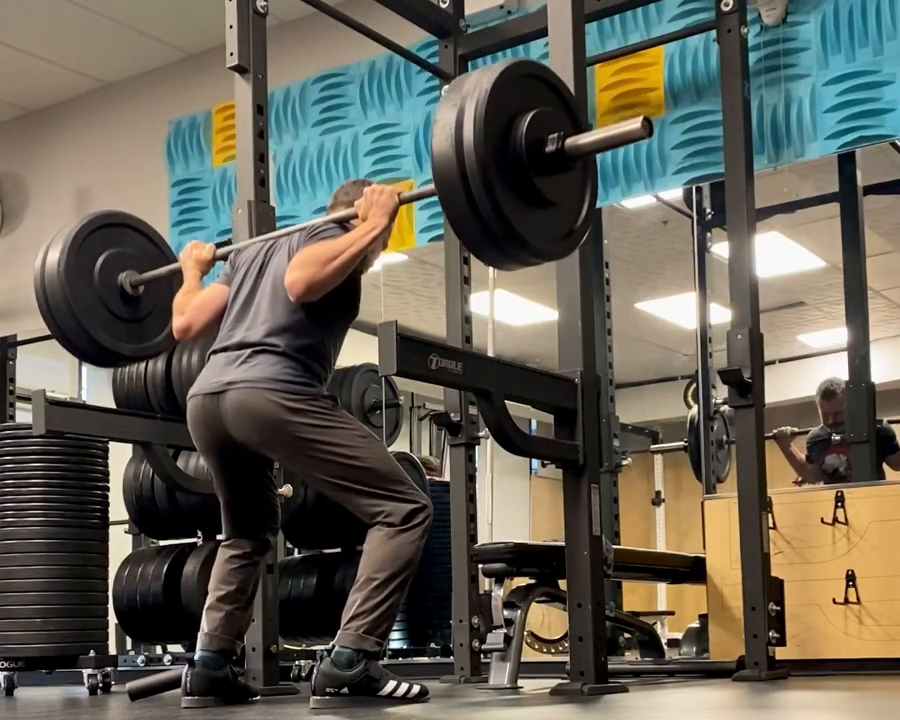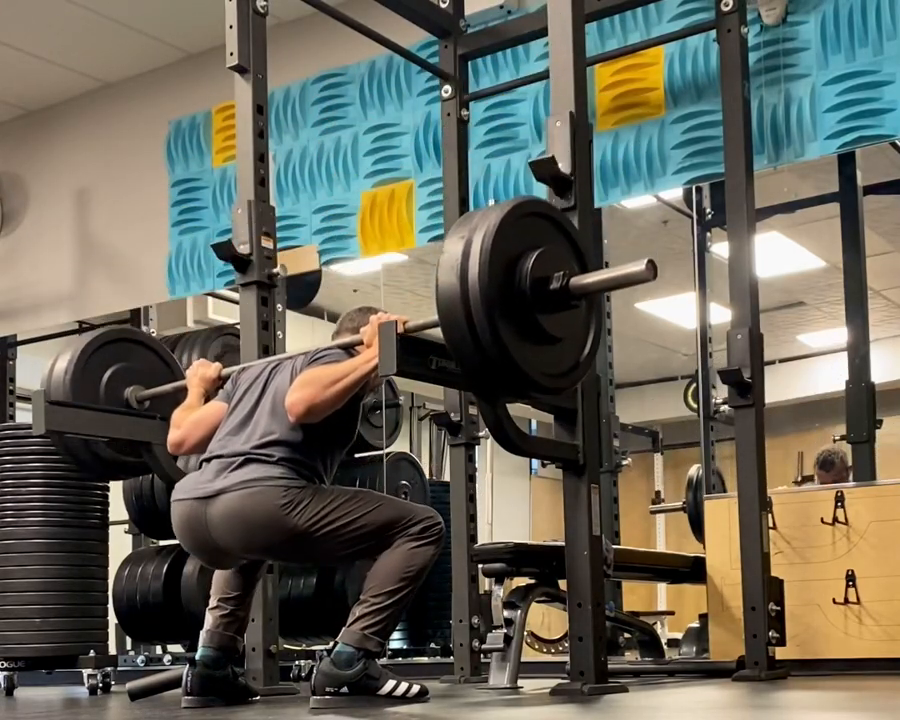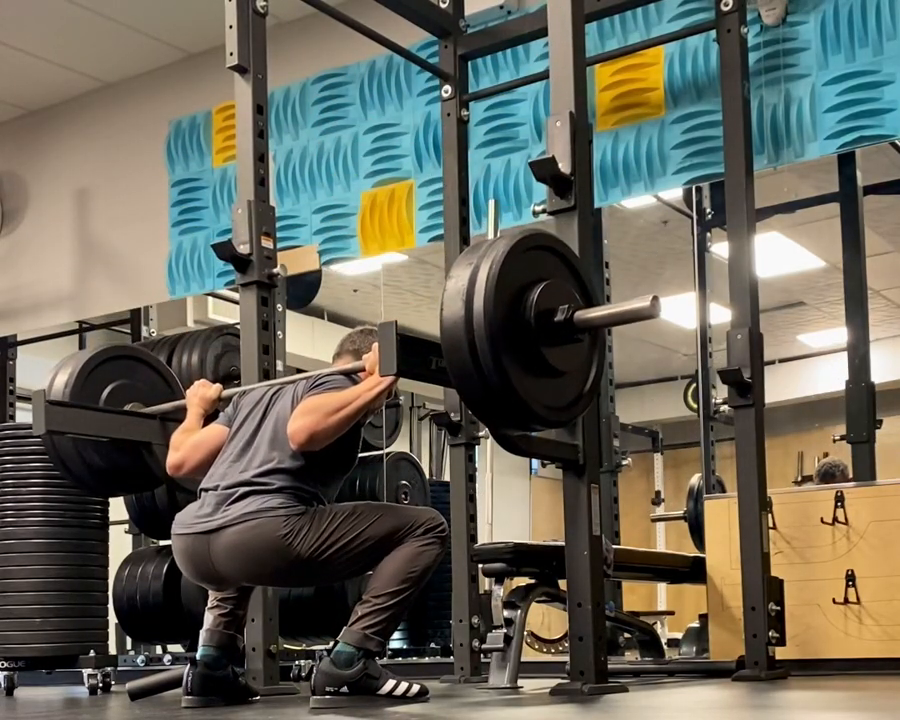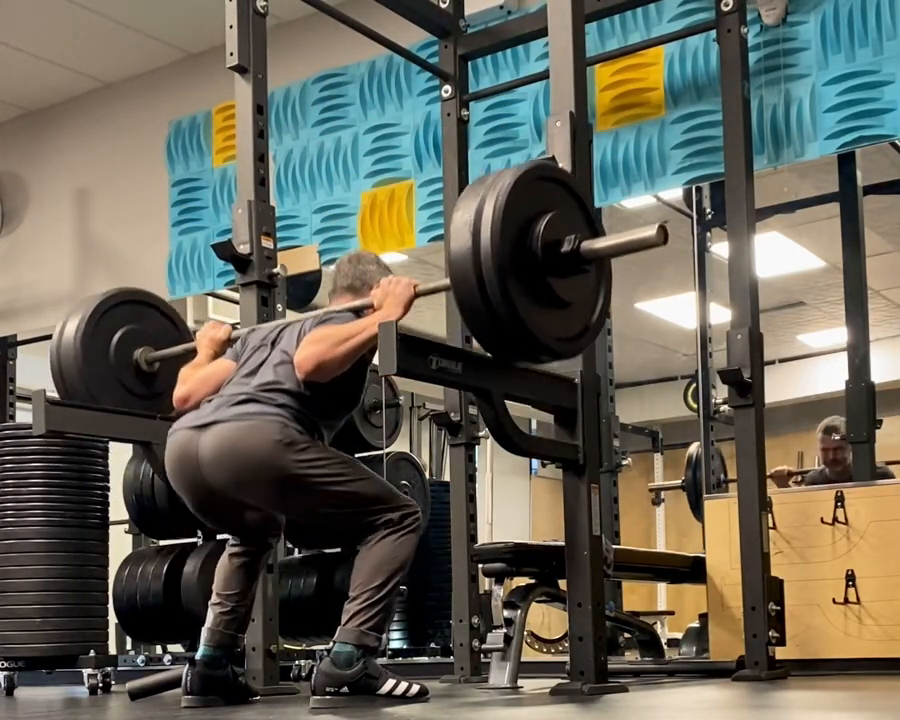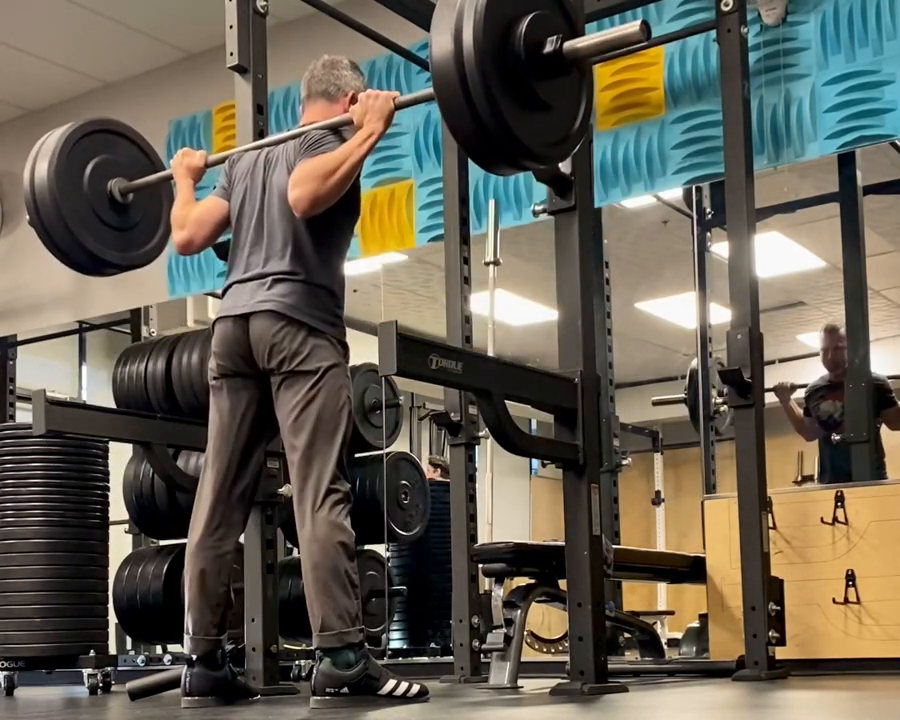
dt=1s
person 1, frame 1
left shoulder: (254, 250)
right shoulder: (339, 236)
left elbow: (186, 324)
right elbow: (301, 281)
left wrist: (193, 270)
right wrist: (376, 224)
left hip: (206, 400)
right hip: (271, 394)
left knee: (249, 531)
right knee: (403, 509)
left ankle: (209, 665)
right ankle: (348, 664)
person 1, frame 2
left shoulder: (255, 370)
right shoulder: (339, 359)
left elbow: (180, 439)
right elbow: (301, 402)
left wrist: (197, 389)
right wrist: (378, 354)
left hip: (188, 513)
right hip: (256, 503)
left knee: (245, 548)
right knee: (421, 527)
left ankle: (210, 667)
right ankle: (347, 667)
person 1, frame 3
left shoulder: (257, 394)
right shoulder: (341, 385)
left elbow: (179, 461)
right elbow: (303, 431)
left wrist: (197, 409)
right wrist: (380, 380)
left hip: (189, 546)
right hip: (261, 535)
right knee: (425, 528)
left ankle: (211, 666)
right ankle: (347, 667)
person 1, frame 4
left shoulder: (264, 332)
right shoulder: (351, 324)
left elbow: (184, 396)
right elbow: (309, 362)
left wrist: (207, 350)
right wrist: (388, 314)
left hip: (183, 448)
right hip: (250, 440)
left knee: (255, 532)
right knee: (395, 519)
left ankle: (211, 666)
right ankle: (347, 664)
person 1, frame 5
left shoulder: (245, 160)
right shoulder: (334, 141)
left elbow: (187, 236)
right elbow: (304, 196)
left wrist: (185, 179)
right wrist: (371, 132)
left hip: (233, 325)
right hip: (295, 324)
left knee: (220, 500)
right knee: (321, 495)
left ankle: (204, 663)
right ankle: (341, 662)
